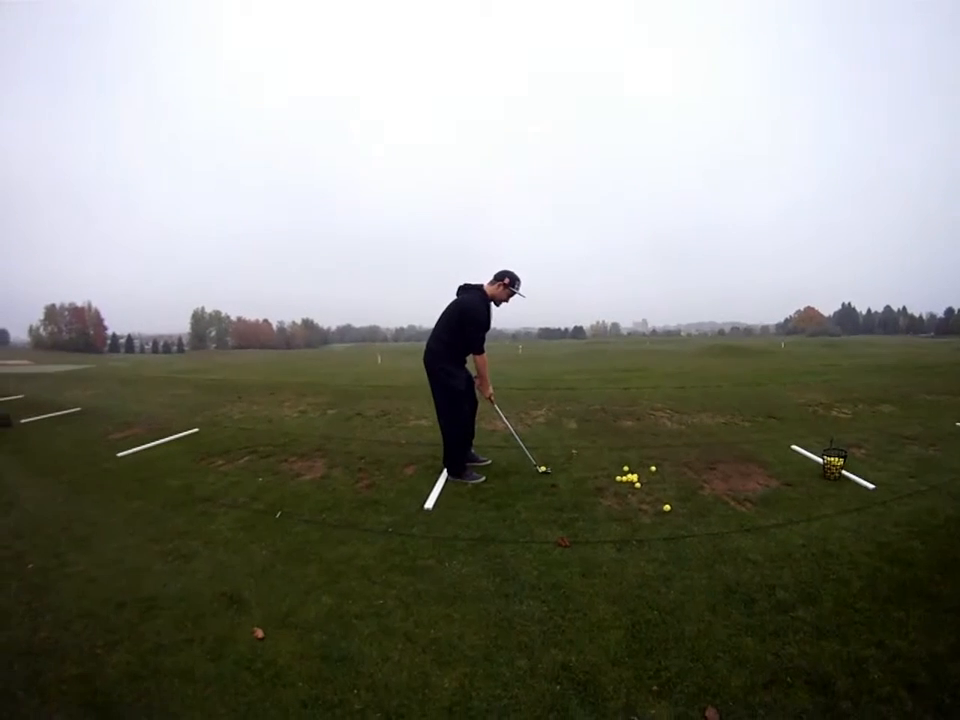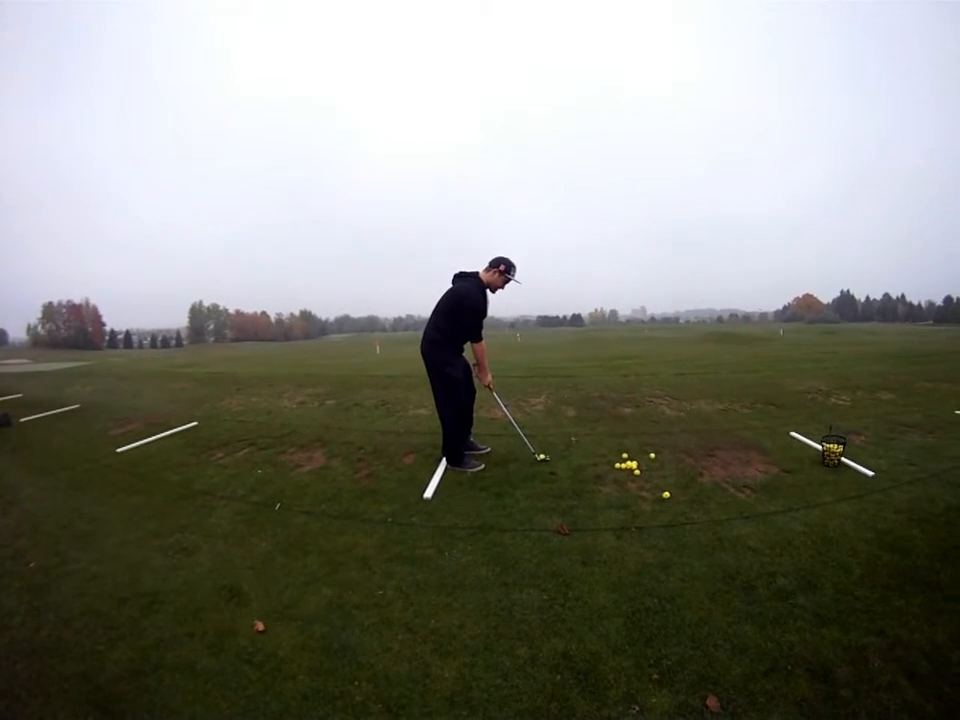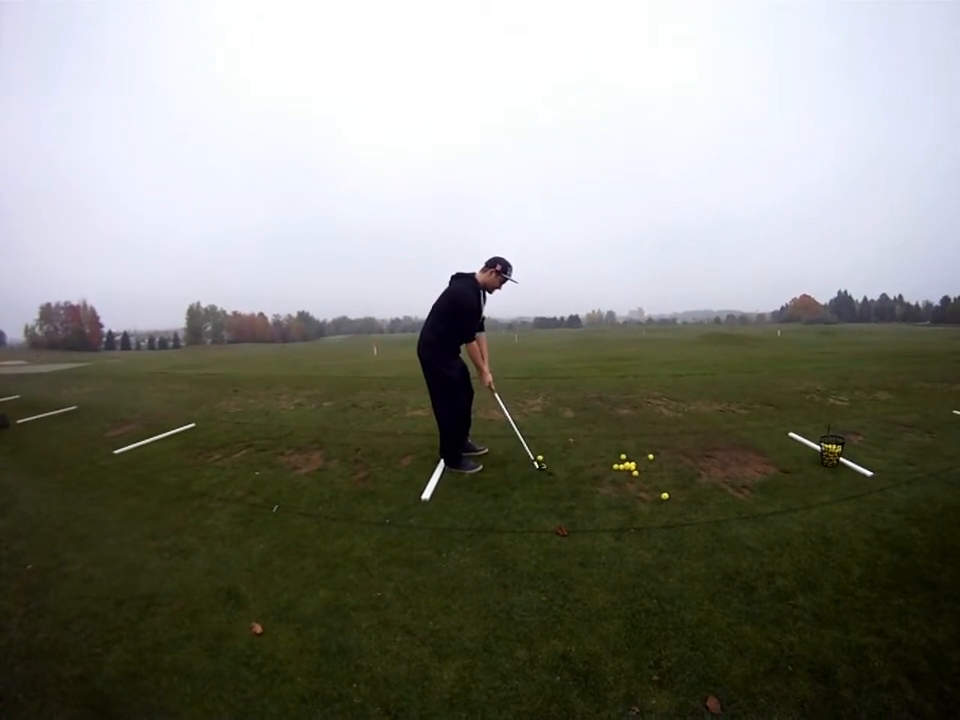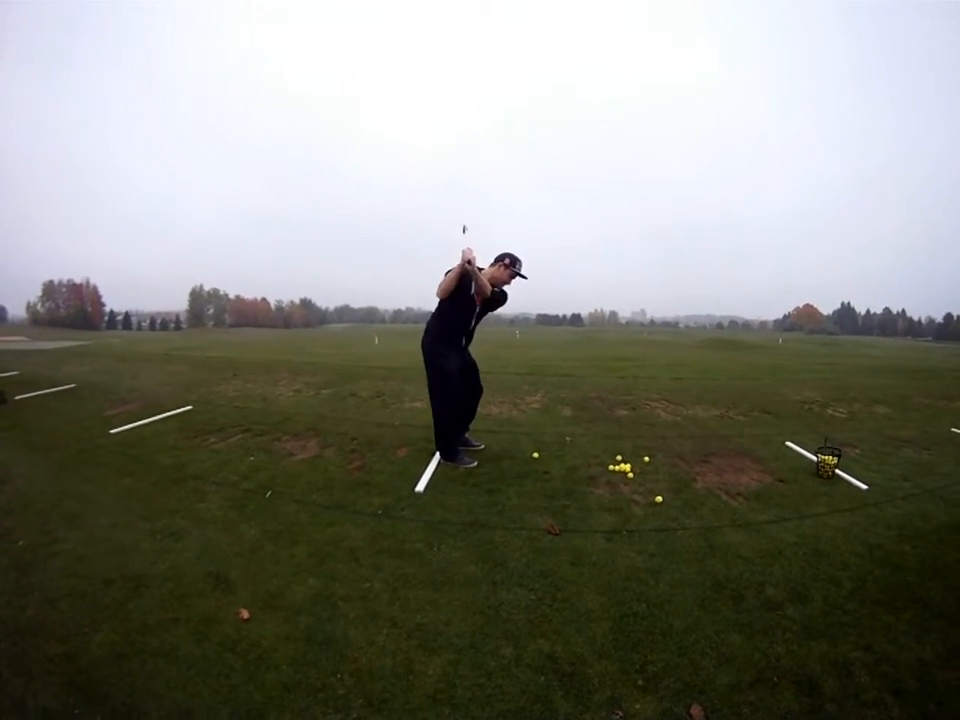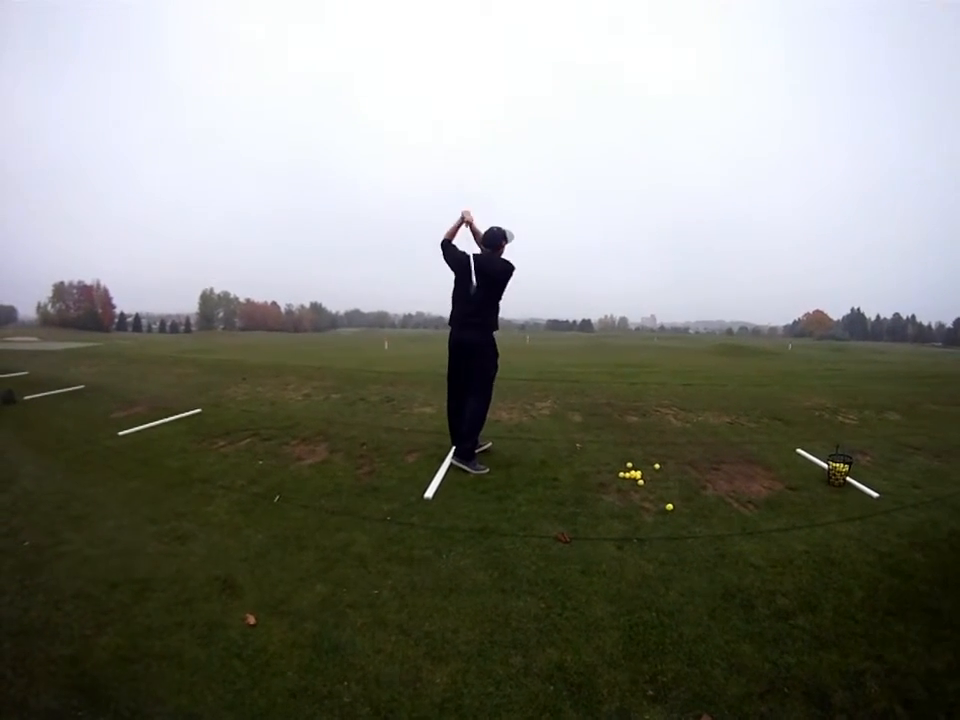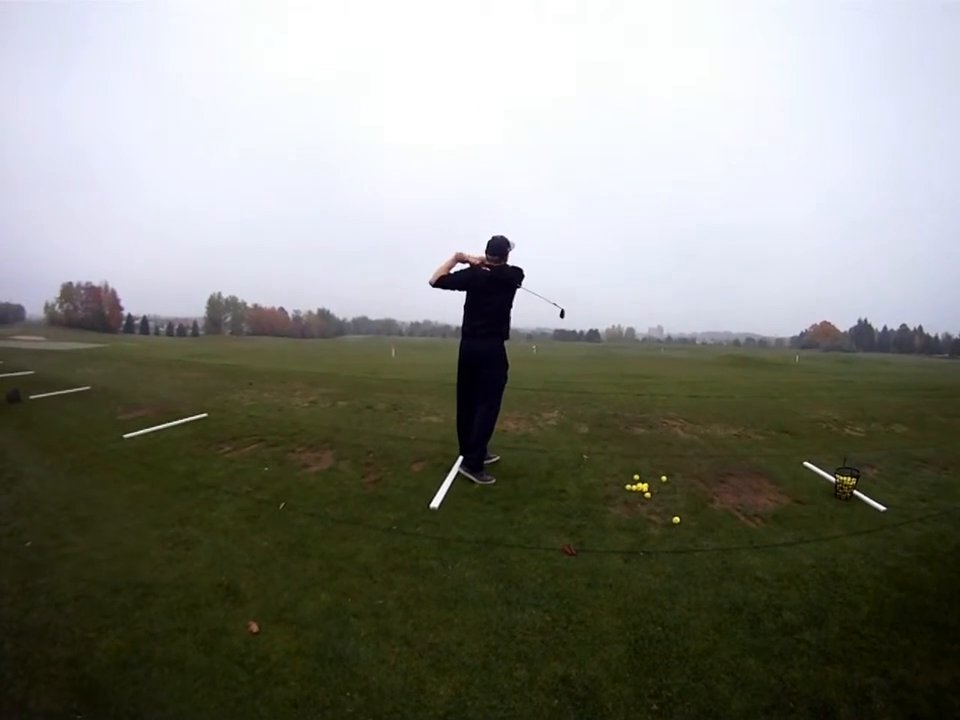
dt=0.7s
person 1, frame 1
left shoulder: (476, 300)
right shoulder: (475, 304)
left elbow: (474, 345)
right elbow: (477, 349)
left wrist: (480, 377)
right wrist: (486, 384)
left hip: (450, 359)
right hip: (441, 361)
left knee: (469, 405)
right knee: (455, 412)
left ankle: (465, 452)
right ankle: (455, 468)
person 1, frame 2
left shoulder: (472, 288)
right shoulder: (471, 293)
left elbow: (472, 333)
right elbow: (476, 337)
left wrist: (479, 364)
right wrist: (485, 371)
left hip: (448, 348)
right hip: (438, 350)
left knee: (467, 393)
right knee: (453, 401)
left ankle: (463, 440)
right ankle: (454, 457)
person 1, frame 3
left shoulder: (478, 293)
right shoulder: (464, 293)
left elbow: (479, 330)
right elbow: (469, 338)
left wrist: (486, 365)
right wrist: (483, 372)
left hip: (448, 350)
right hip: (434, 351)
left knee: (465, 395)
right knee: (450, 402)
left ankle: (461, 442)
right ankle: (452, 458)
person 1, frame 4
left shoulder: (499, 295)
right shoulder: (459, 274)
left elbow: (485, 293)
right elbow: (441, 294)
left wrist: (474, 271)
right wrist: (462, 266)
left hip: (460, 347)
right hip: (438, 344)
left knee: (473, 390)
right knee: (447, 396)
left ankle: (458, 435)
right ankle: (448, 451)
person 1, frame 5
left shoulder: (463, 263)
right shoulder: (505, 270)
left elbow: (445, 242)
right elbow: (493, 257)
left wrist: (461, 221)
right wrist: (476, 230)
left hip: (457, 336)
right hip: (481, 339)
left knee: (458, 391)
right knee: (478, 394)
left ankle: (463, 441)
right ankle: (464, 452)
person 1, frame 6
left shoulder: (472, 275)
right shoulder: (514, 276)
left elbow: (435, 281)
left wrist: (456, 259)
right wrist: (479, 261)
left hip: (468, 346)
right hip: (492, 349)
left knee: (467, 402)
right knee: (487, 404)
left ankle: (472, 452)
right ankle: (472, 462)
